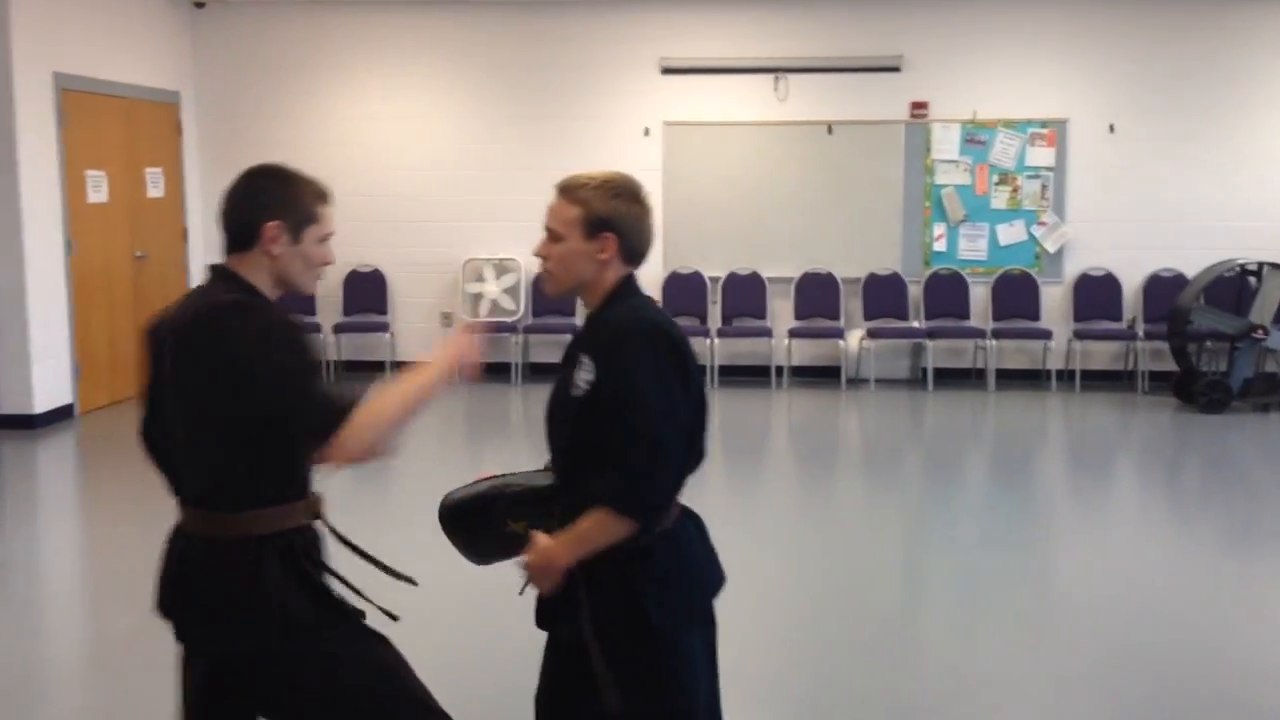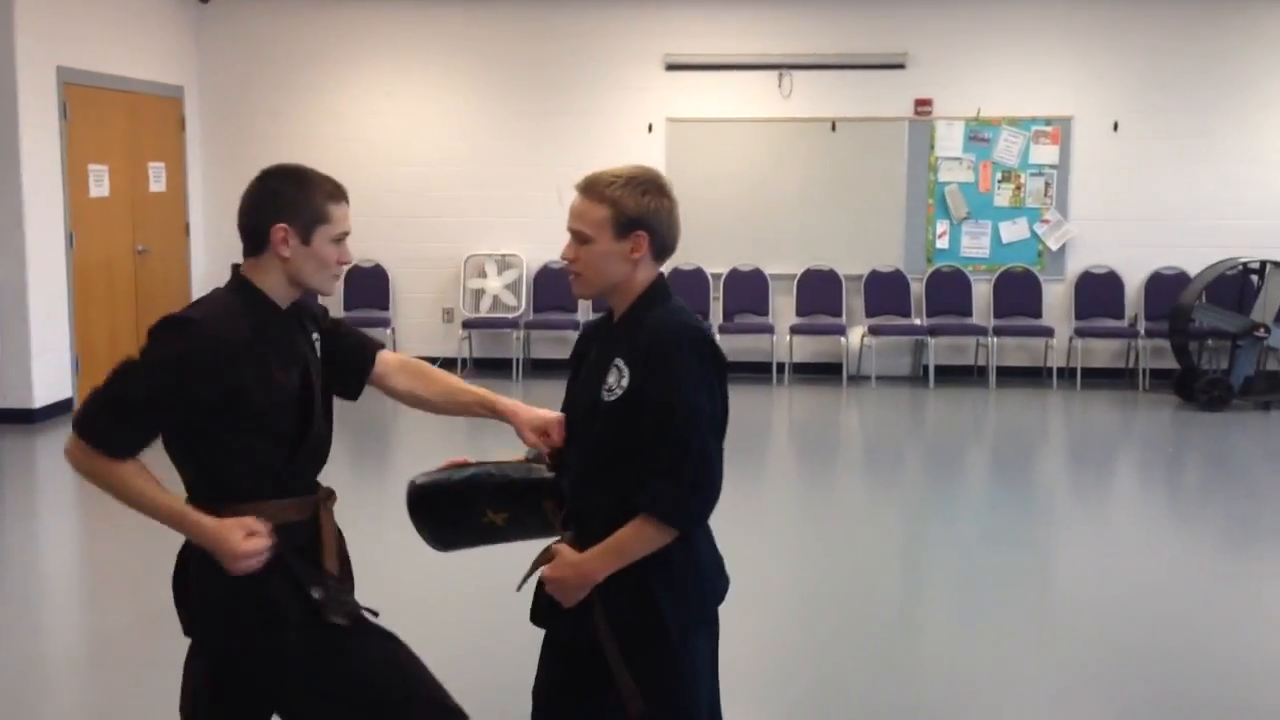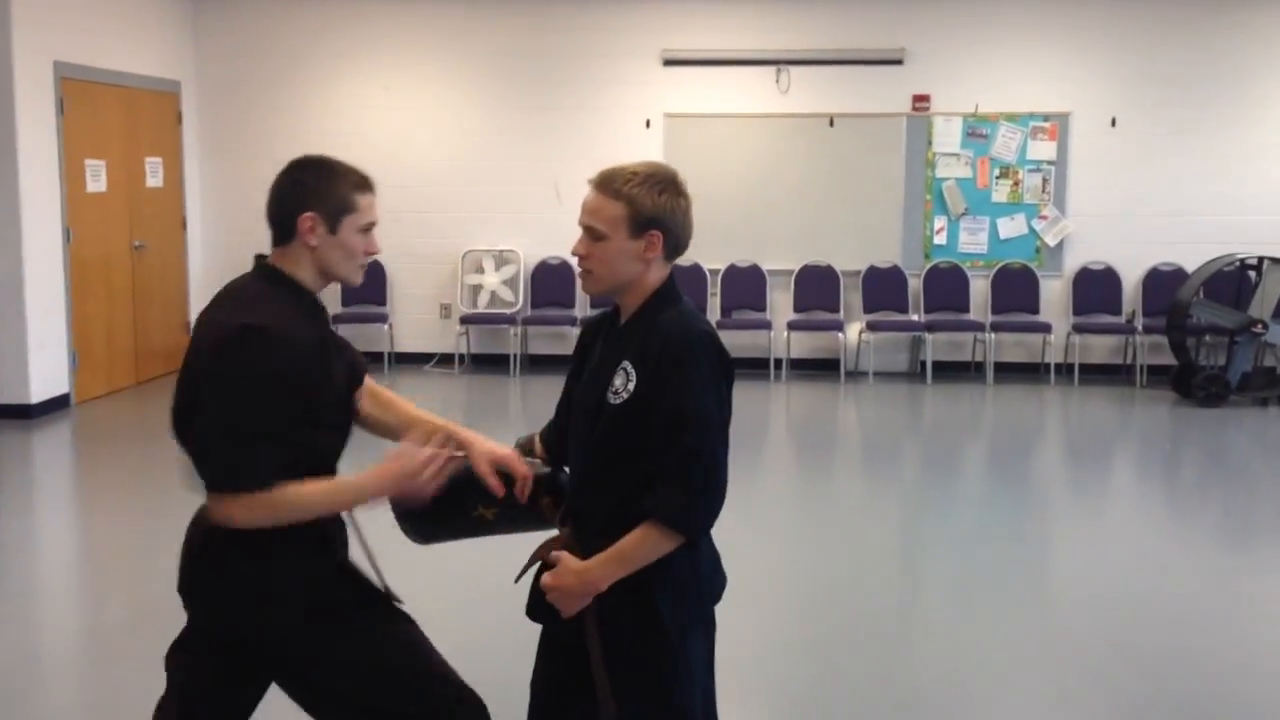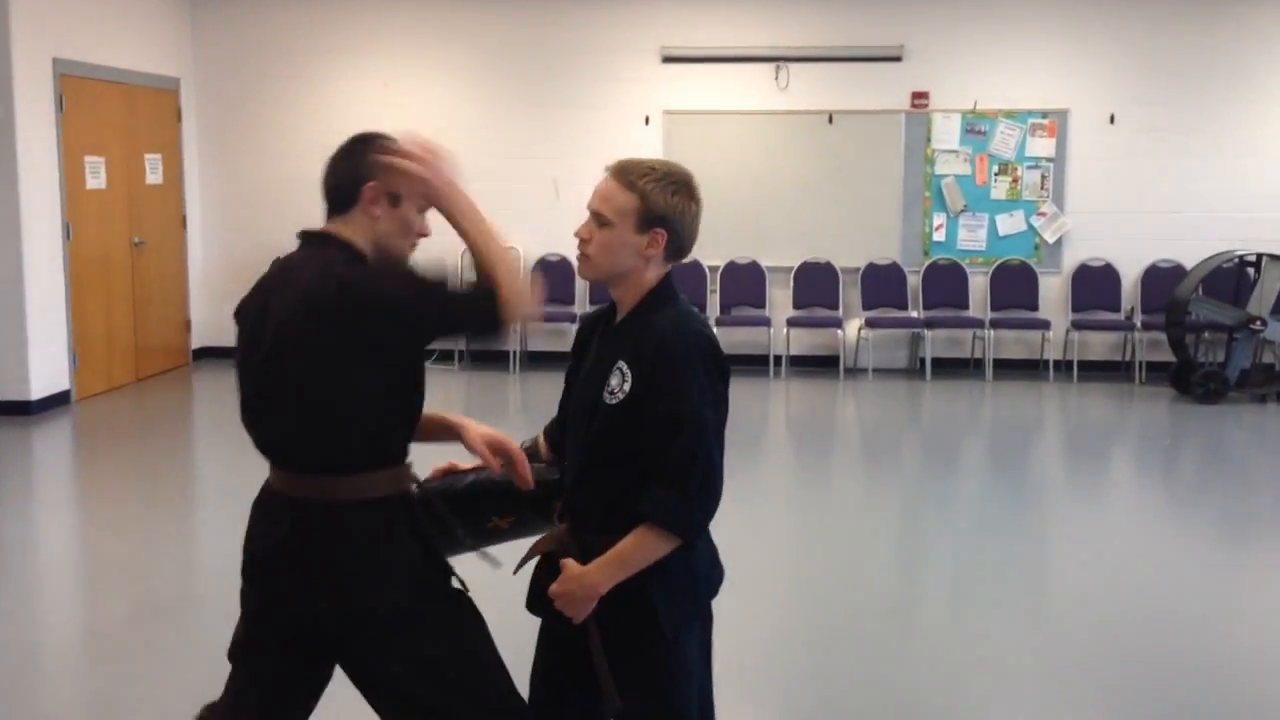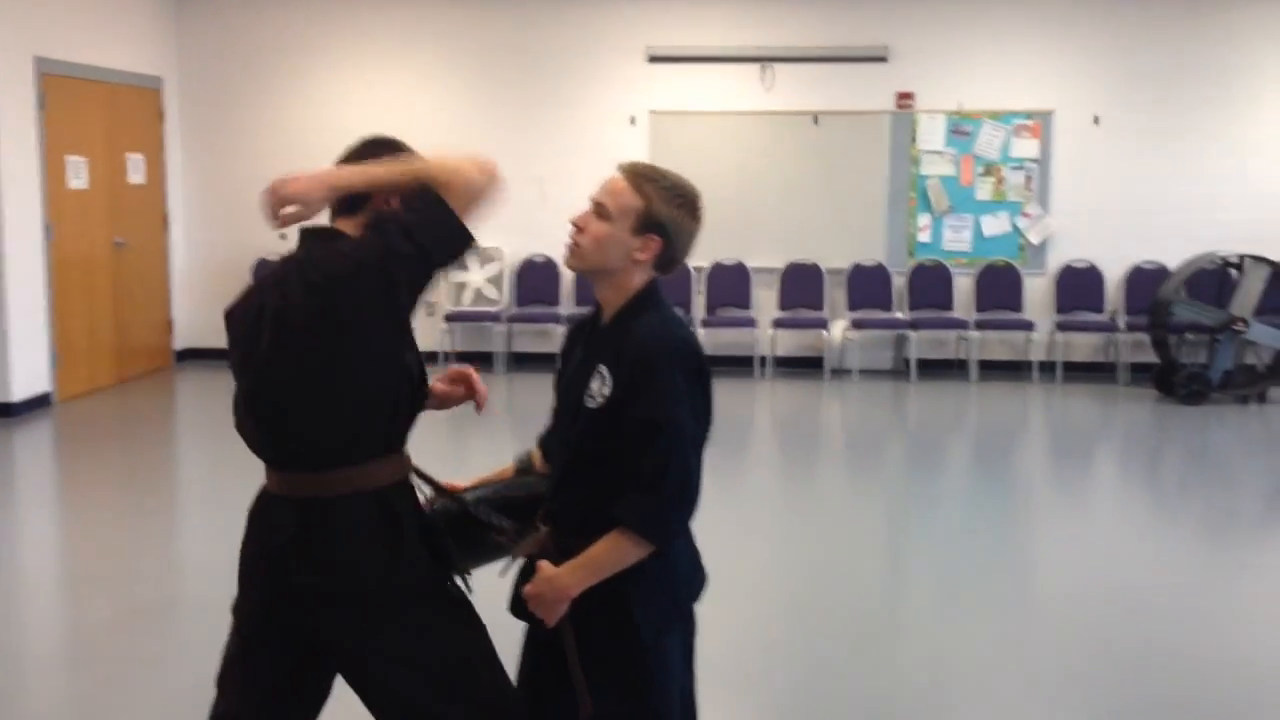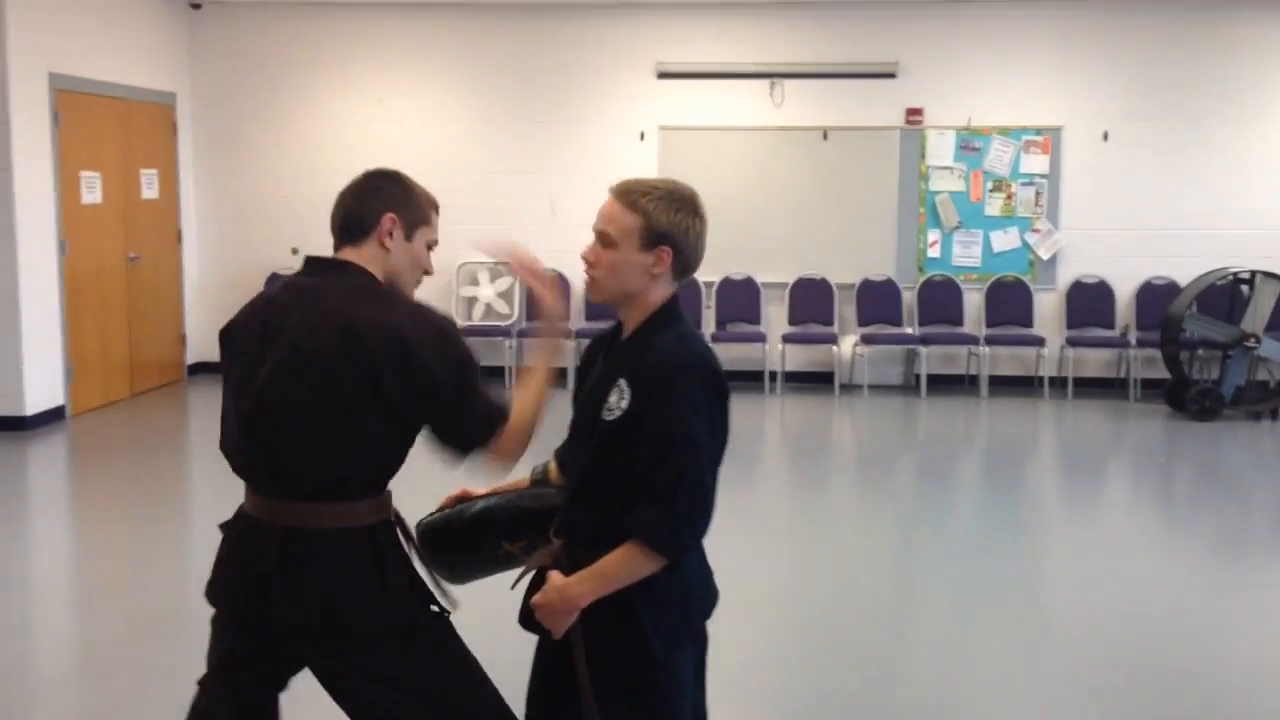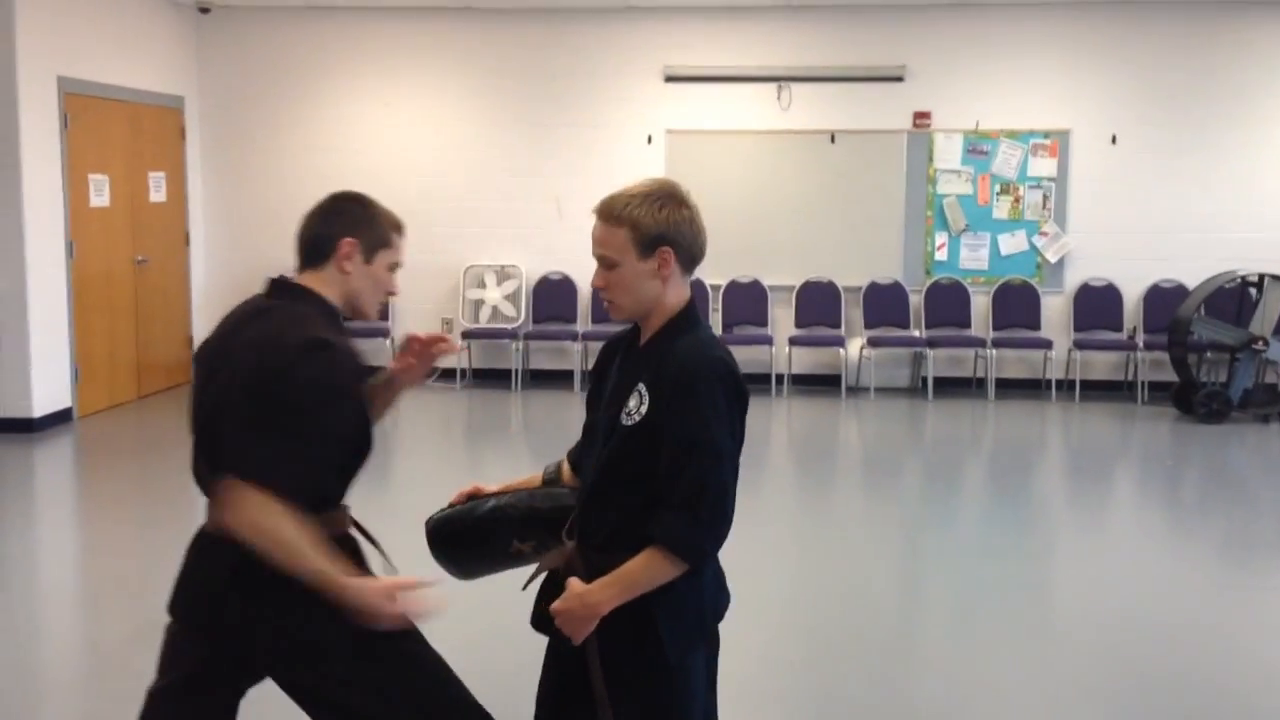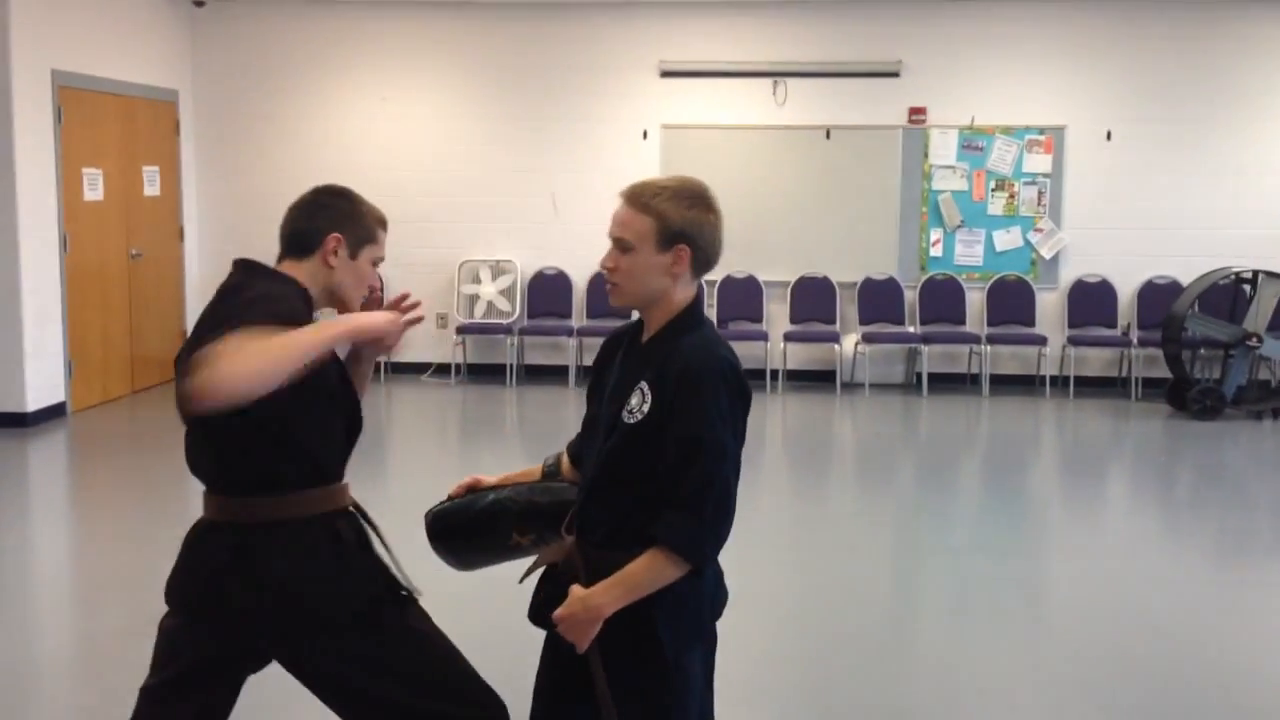
dt=0.2s
person 1, frame 1
left shoulder: (189, 321)
right shoulder: (247, 325)
right elbow: (343, 442)
right wrist: (438, 369)
left hip: (202, 572)
right hip: (260, 579)
person 1, frame 2
left shoulder: (296, 319)
right shoulder: (200, 338)
left elbow: (393, 371)
right elbow: (90, 448)
left wrist: (505, 407)
right wrist: (207, 532)
left hip: (280, 571)
right hip: (254, 579)
person 1, frame 3
left shoulder: (292, 308)
right shoulder: (262, 337)
left elbow: (360, 396)
right elbow: (243, 503)
left wrist: (465, 439)
right wrist: (384, 481)
left hip: (234, 566)
right hip: (279, 569)
person 1, frame 4
left shoulder: (279, 287)
right shoulder: (359, 290)
right elbow: (514, 300)
left wrist: (457, 424)
right wrist: (448, 195)
left hip: (286, 534)
right hip: (362, 545)
person 1, frame 5
left shoulder: (263, 295)
right shoulder: (366, 271)
right elbow: (476, 176)
left wrist: (424, 392)
right wrist: (342, 179)
left hip: (282, 533)
right hip: (366, 546)
person 1, frame 6
left shoulder: (259, 313)
right shoulder: (401, 329)
right elbow: (503, 445)
right wrist: (551, 338)
left hip: (256, 557)
right hip: (344, 573)
person 1, frame 7
left shoulder: (247, 325)
right shoulder: (318, 354)
right elbow: (247, 507)
left wrist: (395, 382)
right wrist: (349, 589)
left hip: (219, 575)
right hip: (293, 588)
person 1, frame 8
left shoulder: (260, 299)
right shoulder: (261, 298)
right elbow: (216, 382)
left wrist: (364, 349)
right wrist: (340, 329)
left hip: (223, 556)
right hip: (310, 566)
person 2, frame 1
left shoulder: (638, 336)
right shoulder: (606, 331)
left elbow: (645, 482)
left wrist: (561, 552)
left hip: (649, 581)
right hip: (604, 579)
person 2, frame 2
left shoulder: (676, 342)
right shoulder: (601, 336)
left elbow: (685, 493)
left wrist: (593, 566)
left hip: (656, 588)
right hip: (596, 580)
person 2, frame 3
left shoulder: (683, 348)
right shoulder: (602, 333)
left elbow: (691, 499)
left wrist: (595, 574)
left hip: (654, 590)
right hip: (587, 571)
person 2, frame 4
left shoulder: (680, 345)
right shoulder: (600, 328)
left elbow: (686, 500)
left wrist: (599, 578)
left hip: (648, 588)
right hip: (581, 569)
person 2, frame 5
left shoulder: (662, 349)
right shoulder: (591, 333)
left elbow: (662, 507)
left wrist: (571, 578)
right wrist: (485, 485)
left hip: (632, 590)
right hip: (570, 572)
person 2, frame 6
left shoulder: (681, 366)
right shoulder: (609, 348)
left elbow: (675, 523)
left wrist: (579, 591)
right wrist: (498, 494)
left hip: (644, 606)
right hip: (582, 592)
person 2, frame 7
left shoulder: (702, 371)
right shoulder: (621, 352)
left elbow: (696, 529)
left wrist: (600, 597)
right wrist: (509, 492)
left hip: (656, 609)
right hip: (591, 595)
person 2, frame 8
left shoulder: (705, 369)
right shoulder: (623, 346)
left elbow: (698, 529)
left wrist: (603, 601)
right wrist: (506, 483)
left hip: (653, 606)
right hip: (590, 587)
